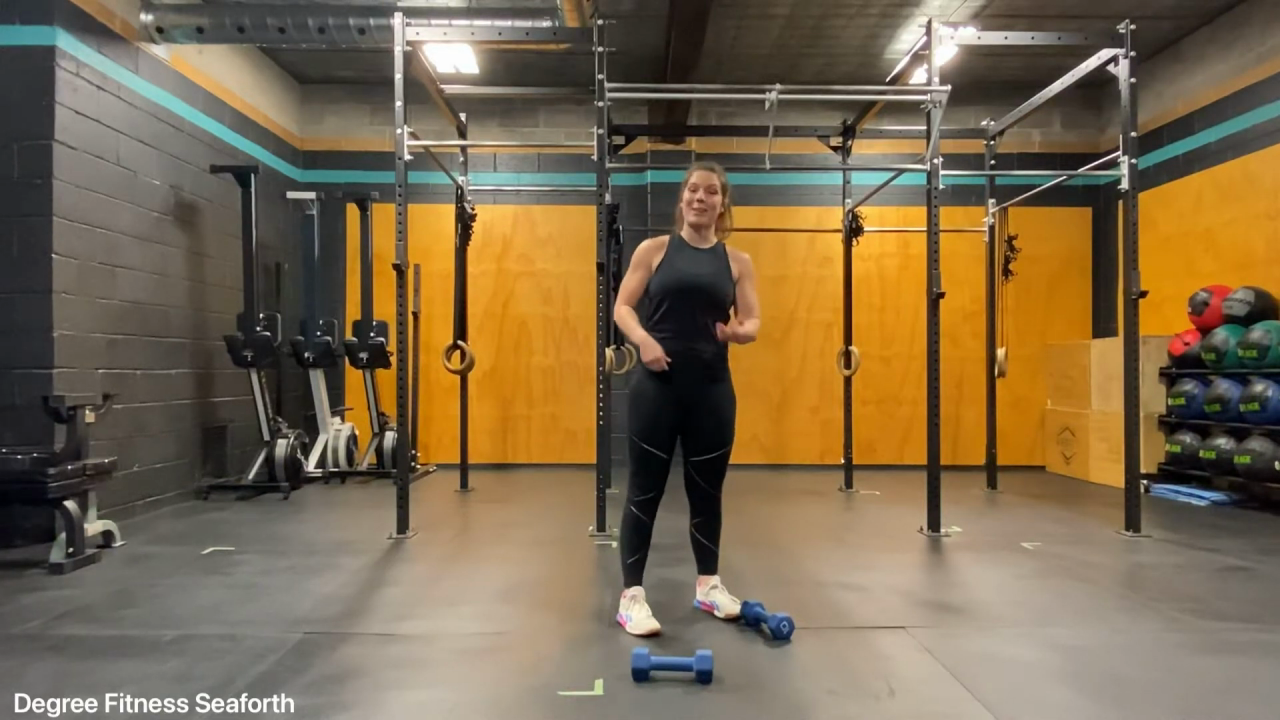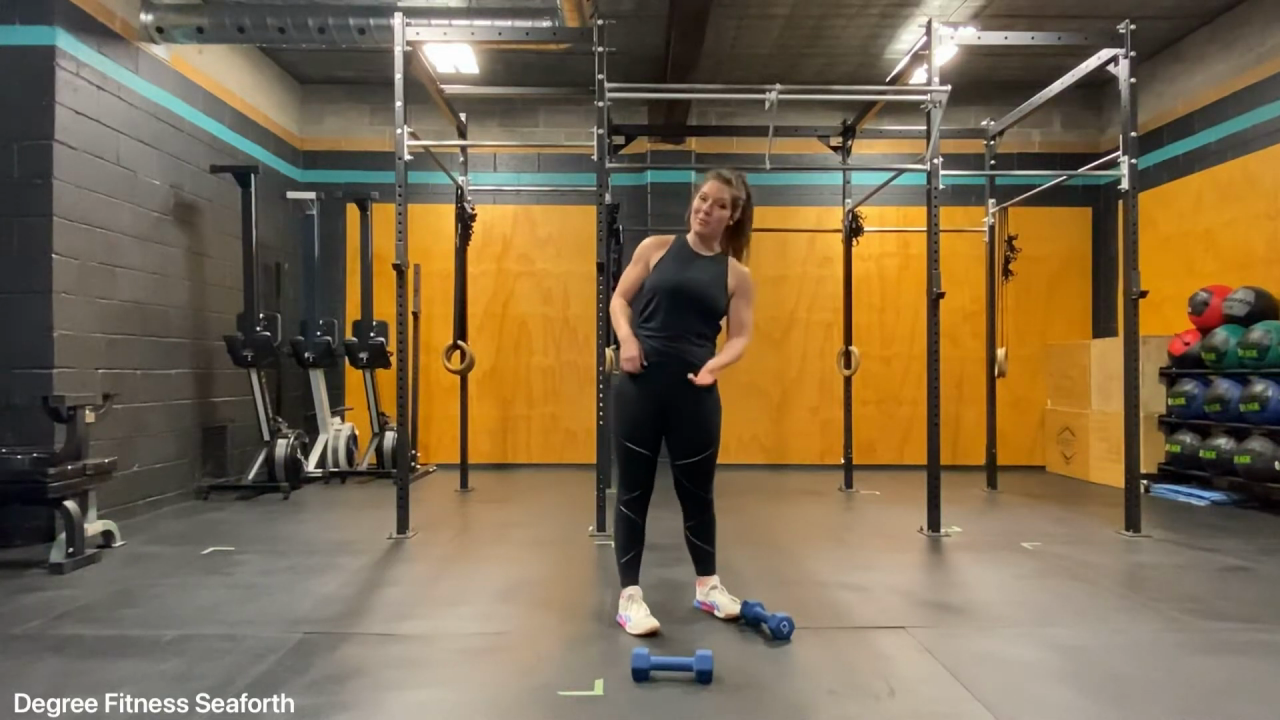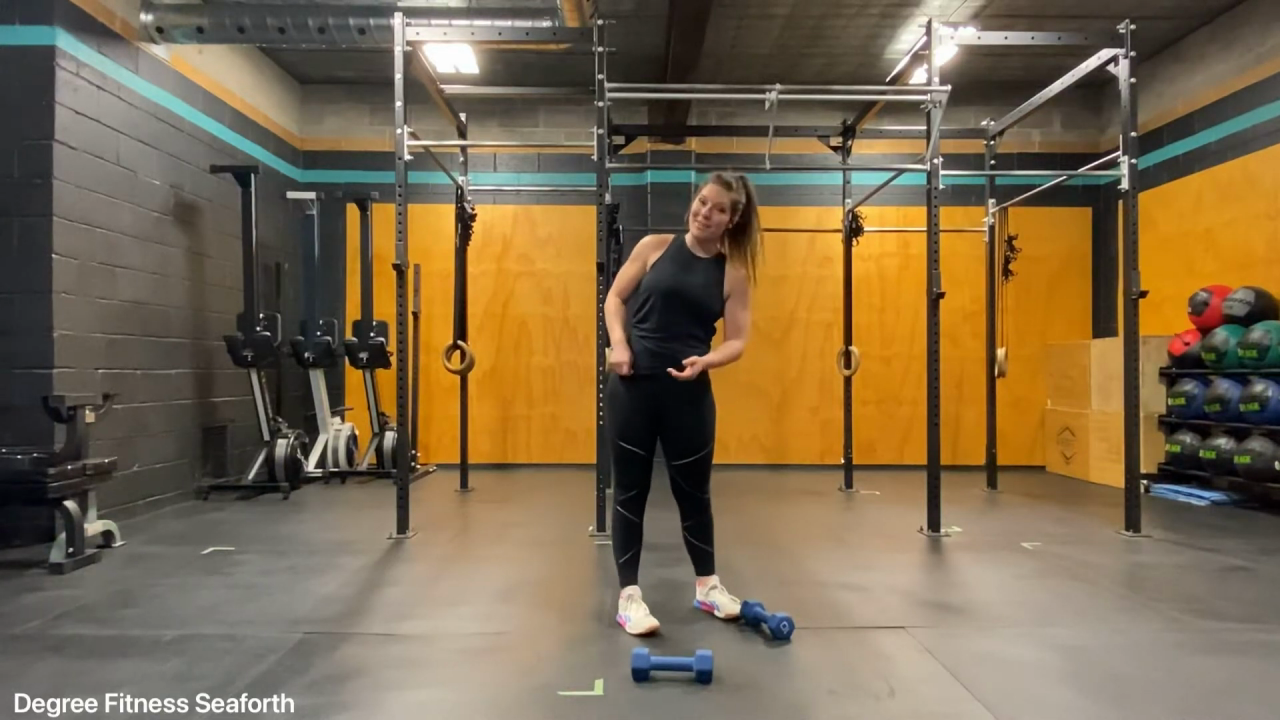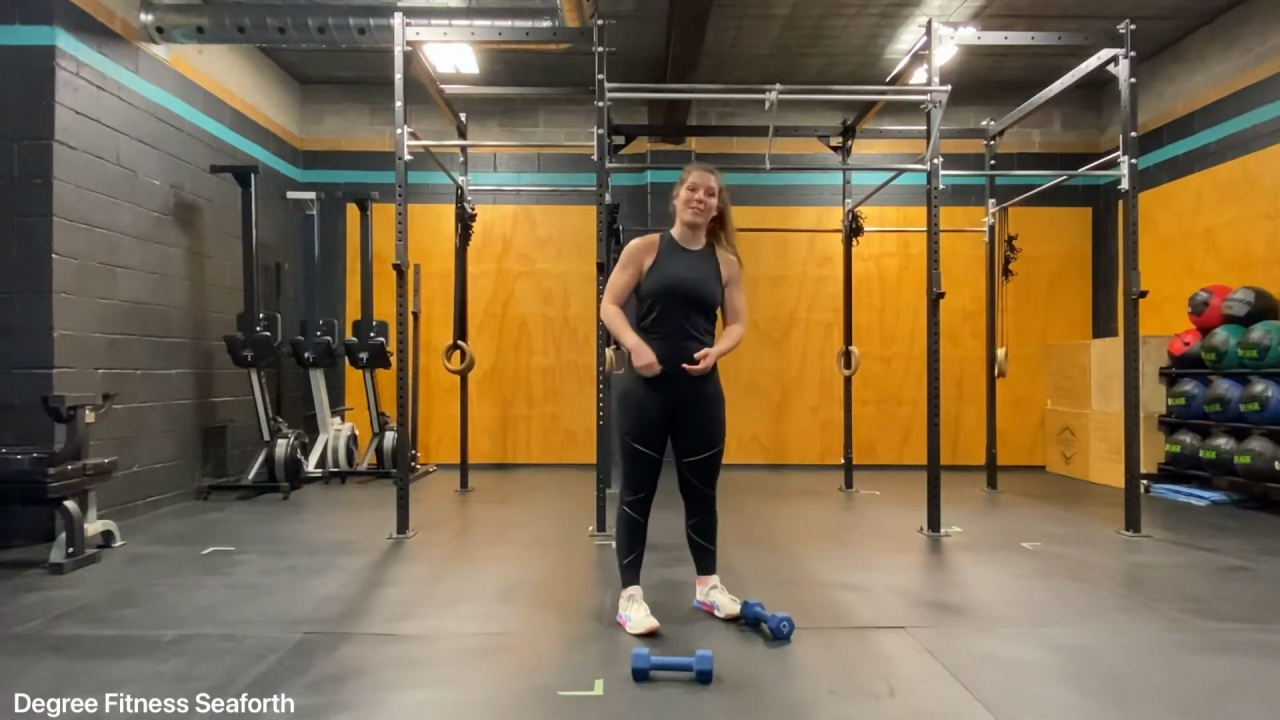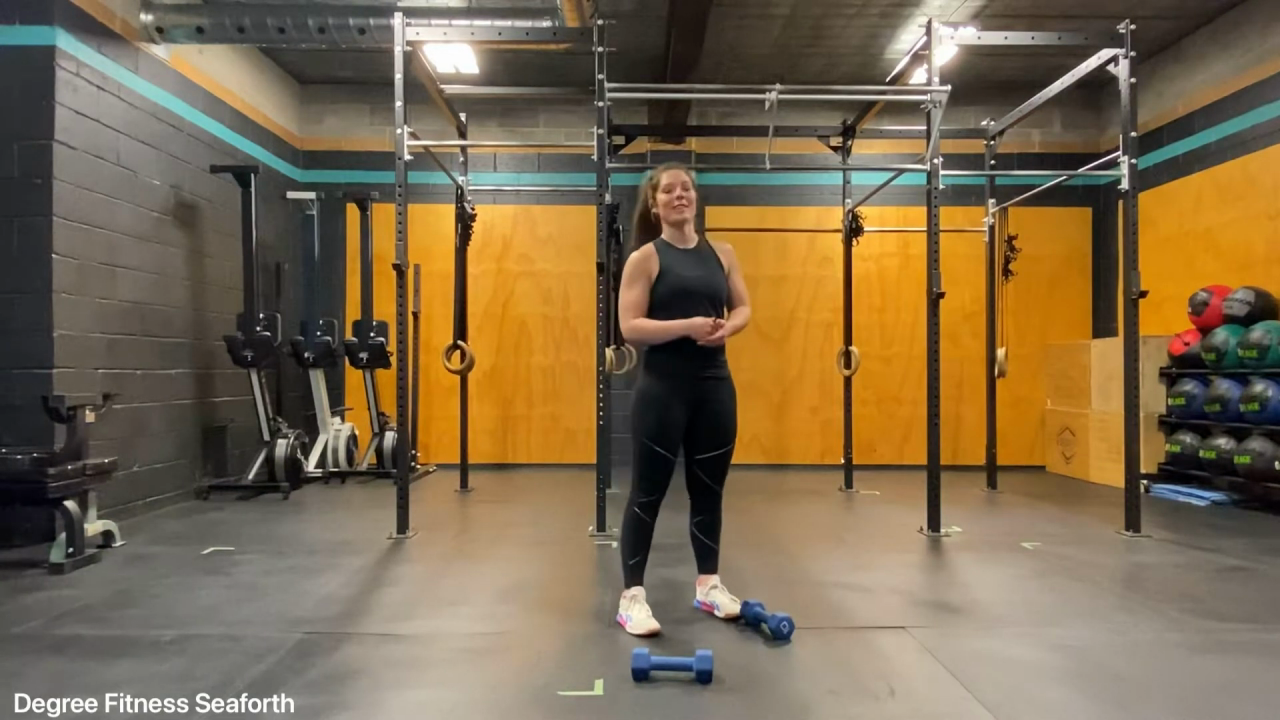
dt=0.4s
person 1, frame 1
left shoulder: (737, 261)
right shoulder: (654, 249)
left elbow: (752, 318)
right elbow: (623, 306)
left wrist: (739, 332)
right wrist: (643, 340)
left hip: (711, 387)
right hip: (656, 384)
left knee: (707, 490)
right knee: (646, 489)
left ankle: (708, 584)
right ankle: (631, 596)
person 1, frame 2
left shoulder: (736, 274)
right shoulder: (656, 247)
left elbow: (740, 336)
right elbow: (620, 298)
left wrist: (716, 364)
right wrist: (627, 338)
left hip: (694, 390)
right hip: (640, 383)
left knee: (697, 490)
right knee: (634, 489)
left ankle: (708, 584)
right ankle: (630, 595)
person 1, frame 3
left shoulder: (733, 275)
right shoulder: (654, 247)
left elbow: (737, 340)
right elbow: (615, 298)
left wrist: (704, 362)
right wrist: (618, 342)
left hip: (688, 390)
right hip: (633, 382)
left knee: (693, 491)
right knee: (631, 489)
left ankle: (707, 584)
right ankle: (629, 595)
person 1, frame 4
left shoulder: (726, 262)
right shoulder: (644, 248)
left elbow: (737, 323)
right elbow: (609, 305)
left wrist: (715, 350)
right wrist: (635, 346)
left hip: (700, 387)
right hip: (646, 385)
left knee: (701, 490)
right knee: (638, 490)
left ankle: (707, 584)
right ankle: (630, 595)
person 1, frame 5
left shoulder: (721, 254)
right shoulder: (645, 259)
left elbow: (743, 307)
right elbow: (630, 326)
left wrist: (727, 327)
right wrist: (687, 326)
left hip: (714, 384)
right hip: (662, 386)
left knee: (708, 488)
right knee: (648, 491)
left ankle: (708, 584)
right ankle: (632, 596)
